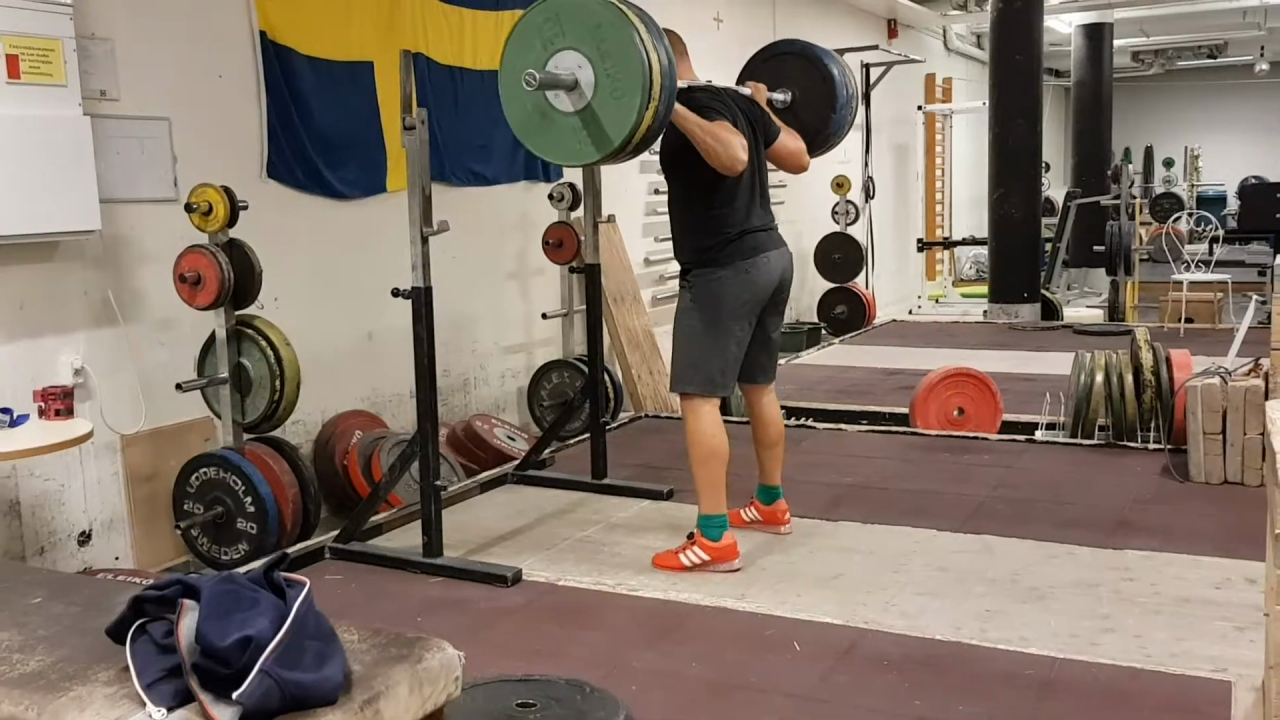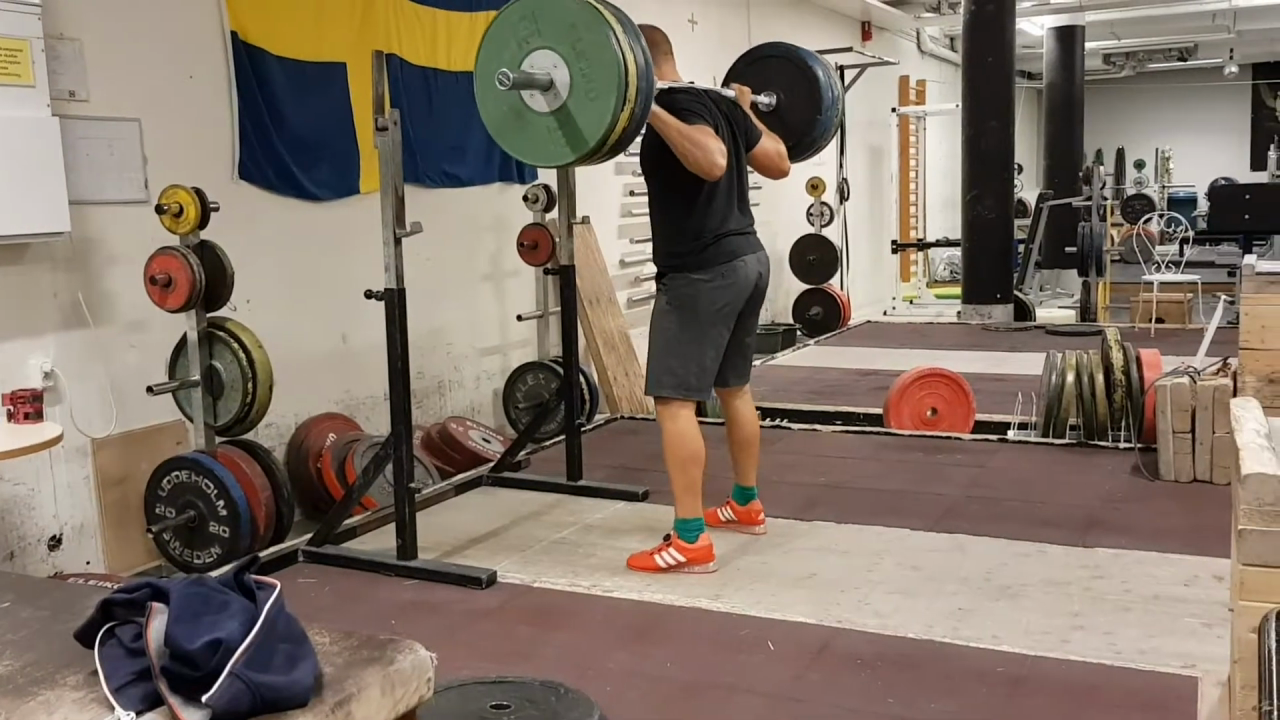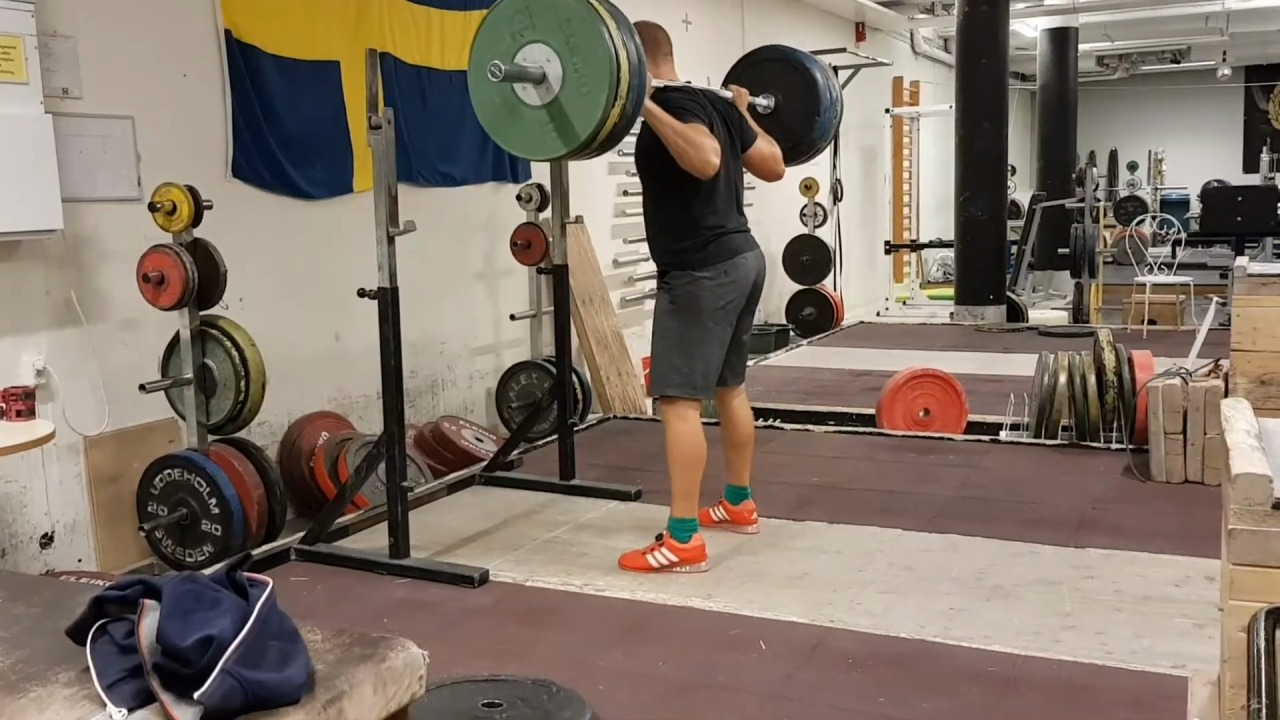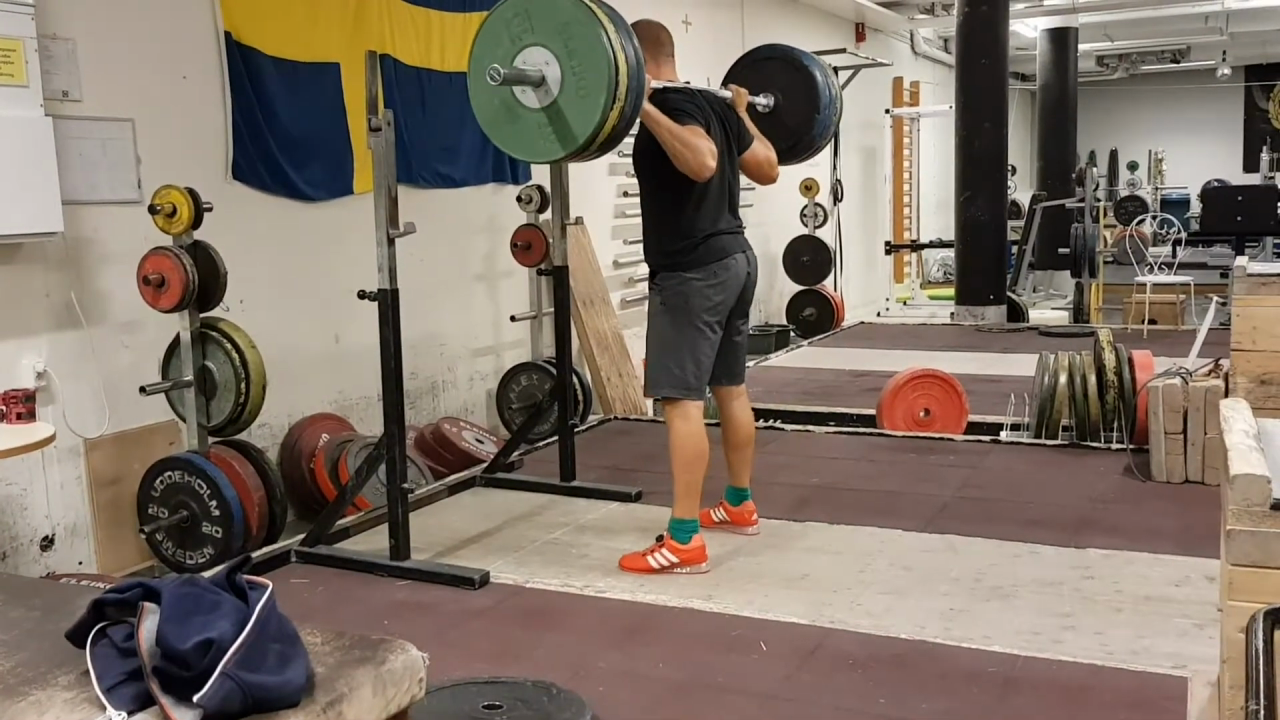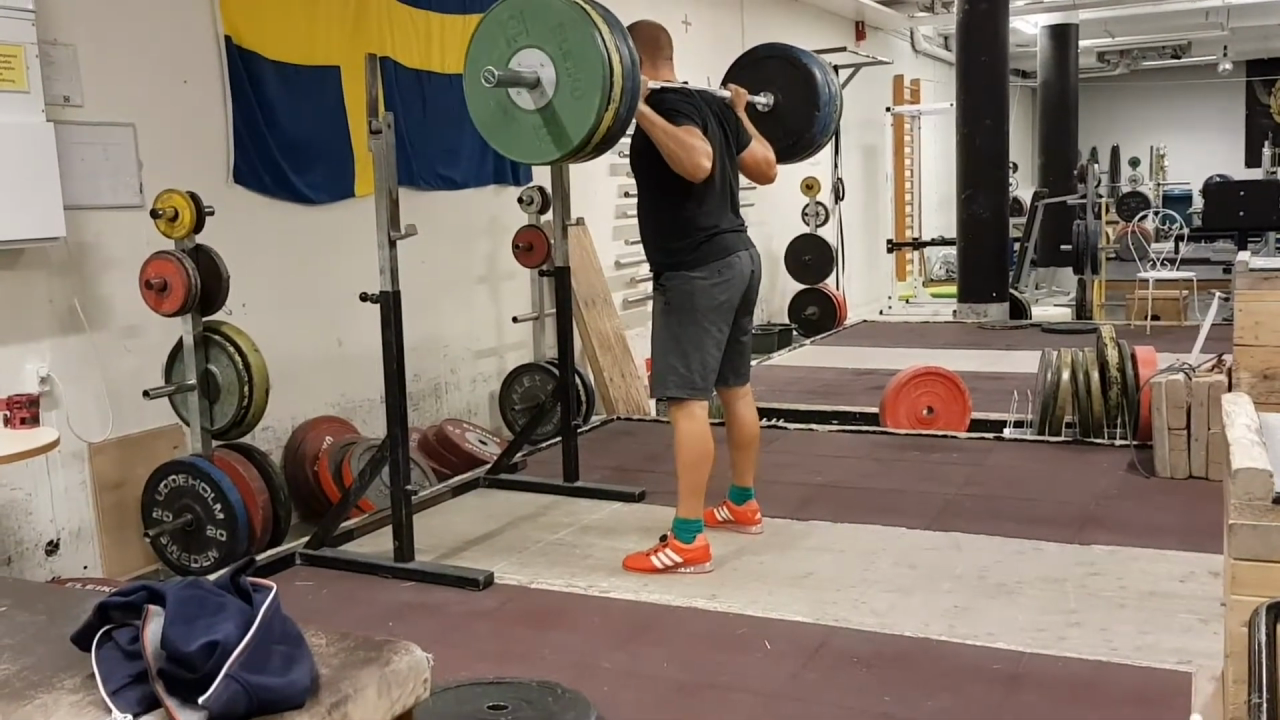
dt=1s
person 1, frame 1
left shoulder: (695, 104)
right shoulder: (737, 102)
left elbow: (733, 158)
right elbow: (798, 158)
left wrist: (671, 107)
right wrist: (764, 108)
left hip: (724, 269)
right hip: (770, 256)
left knee: (698, 397)
right knee: (758, 387)
left ankle: (714, 539)
right ankle: (771, 504)
person 1, frame 2
left shoulder: (676, 107)
right shoulder: (718, 104)
left elbow: (712, 162)
right elbow: (778, 164)
left wrist: (648, 109)
right wrist: (746, 111)
left hip: (702, 272)
right hip: (747, 259)
left knee: (674, 401)
right knee: (733, 389)
left ankle: (690, 541)
right ankle: (746, 504)
person 1, frame 3
left shoulder: (671, 106)
right shoulder: (714, 103)
left elbow: (706, 160)
right elbow: (773, 166)
left wrist: (643, 105)
right wrist: (744, 113)
left hip: (701, 271)
right hip: (742, 258)
left knee: (678, 401)
right knee: (728, 387)
left ankle: (682, 541)
right ankle: (739, 503)
person 1, frame 4
left shoulder: (669, 106)
right shoulder: (713, 105)
left elbow: (702, 163)
right elbow: (767, 168)
left wrist: (643, 106)
right wrist: (743, 114)
left hip: (692, 271)
right hip: (734, 258)
left knee: (681, 400)
right knee: (730, 388)
left ankle: (683, 541)
right ankle: (739, 504)
person 1, frame 5
left shoulder: (665, 106)
right shoulder: (711, 105)
left elbow: (698, 163)
right elbow: (765, 168)
left wrist: (638, 107)
right wrist: (740, 113)
left hip: (696, 271)
right hip: (738, 257)
left knee: (686, 400)
right knee: (734, 388)
left ankle: (687, 540)
right ankle: (743, 503)
